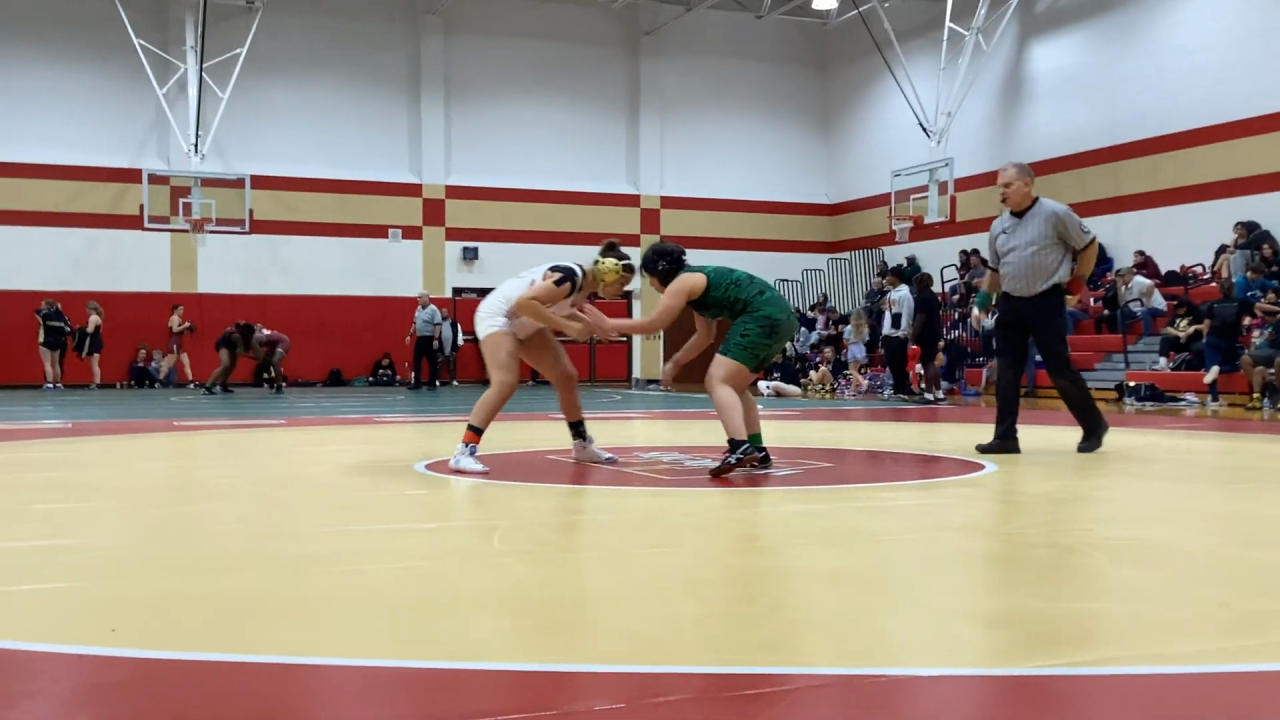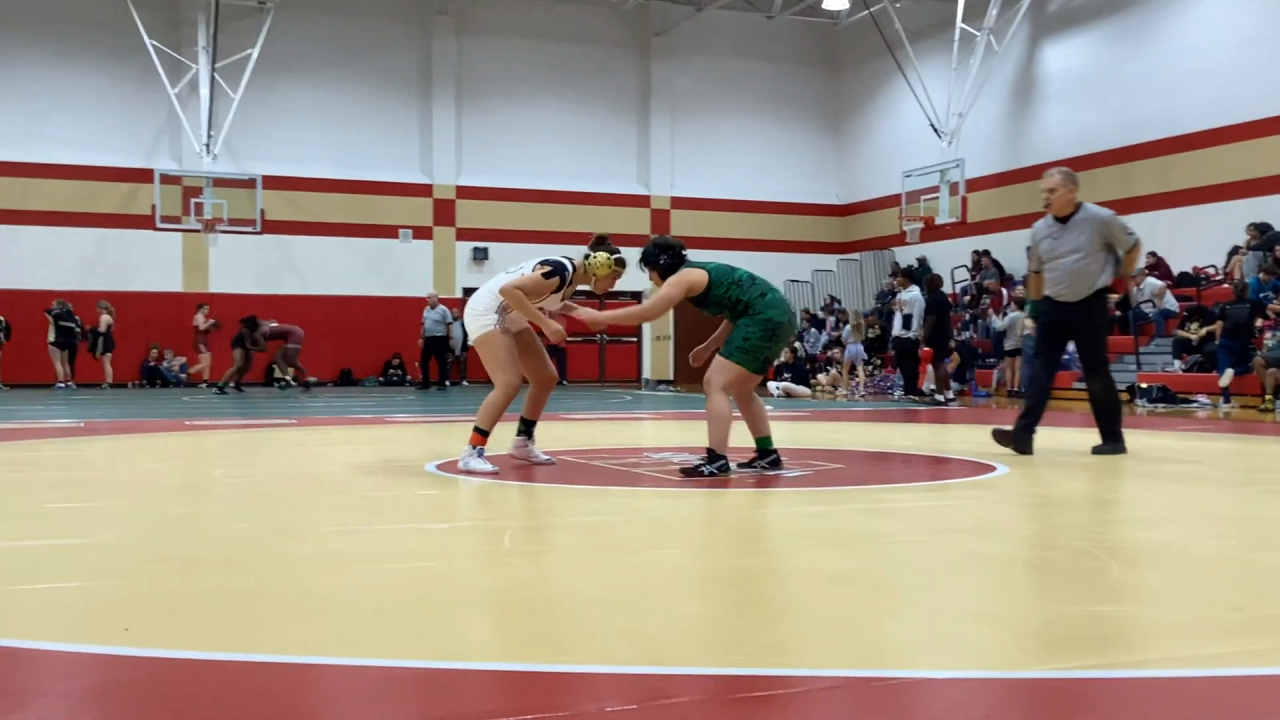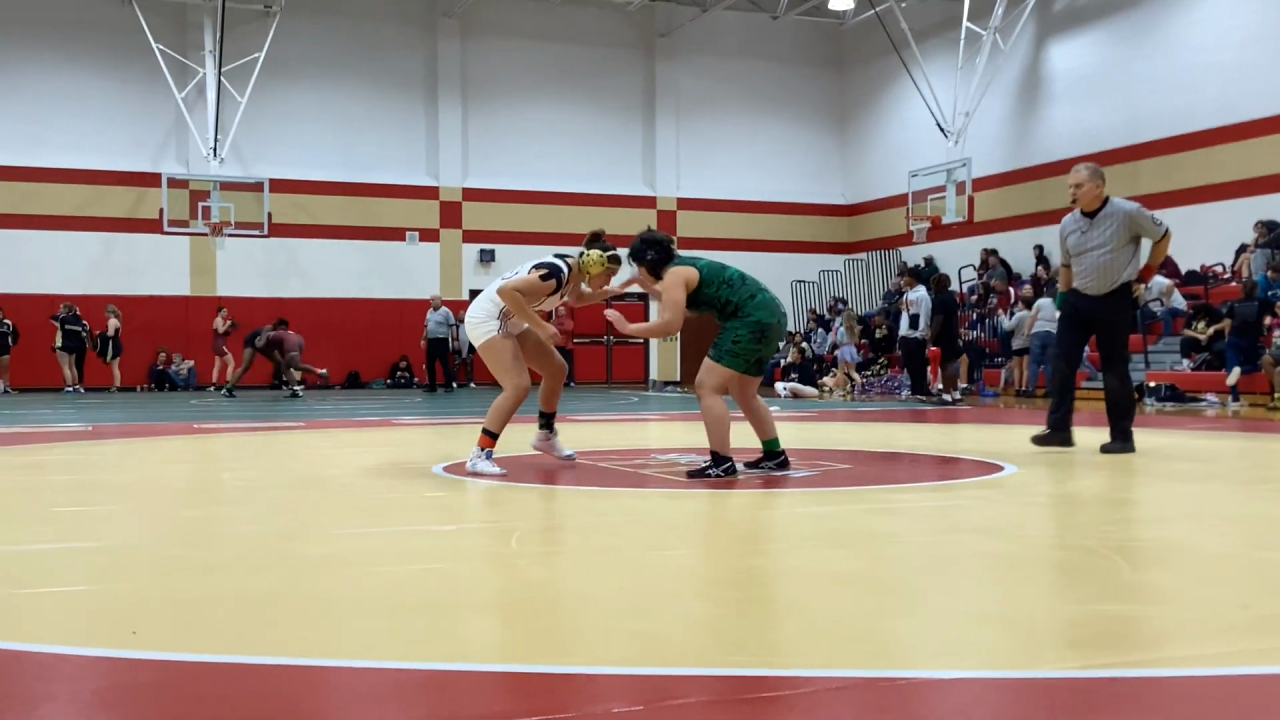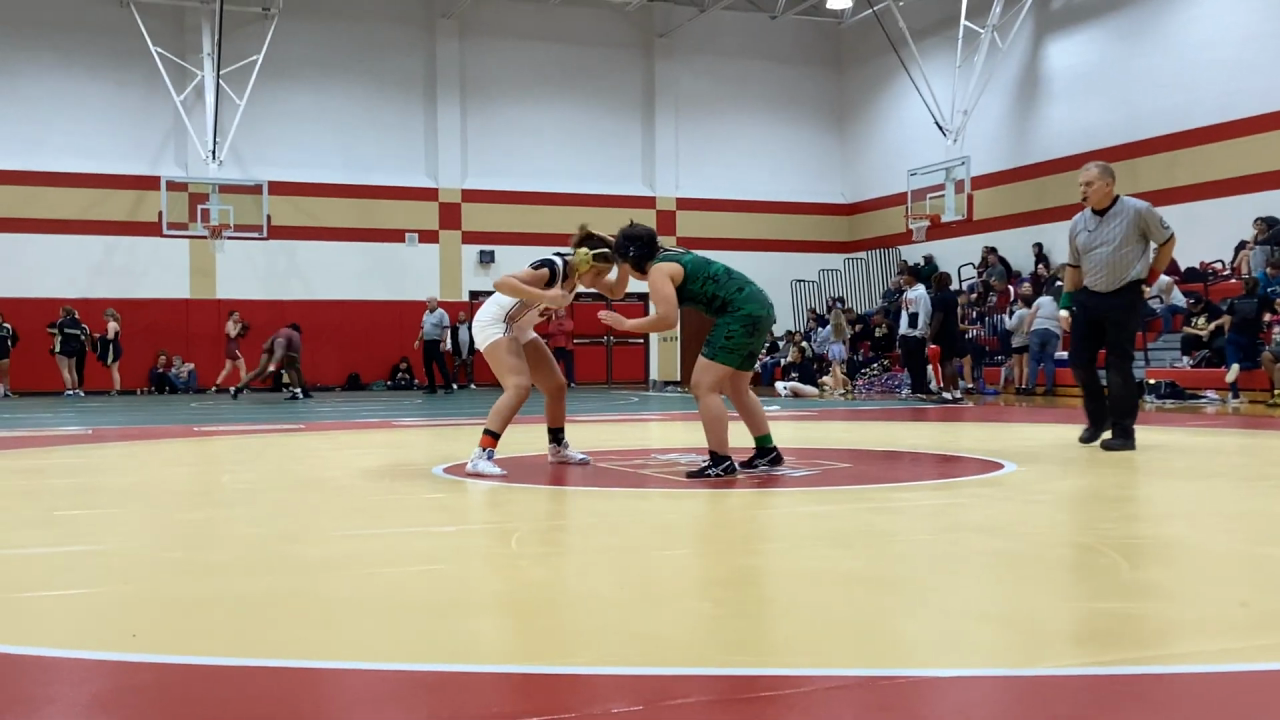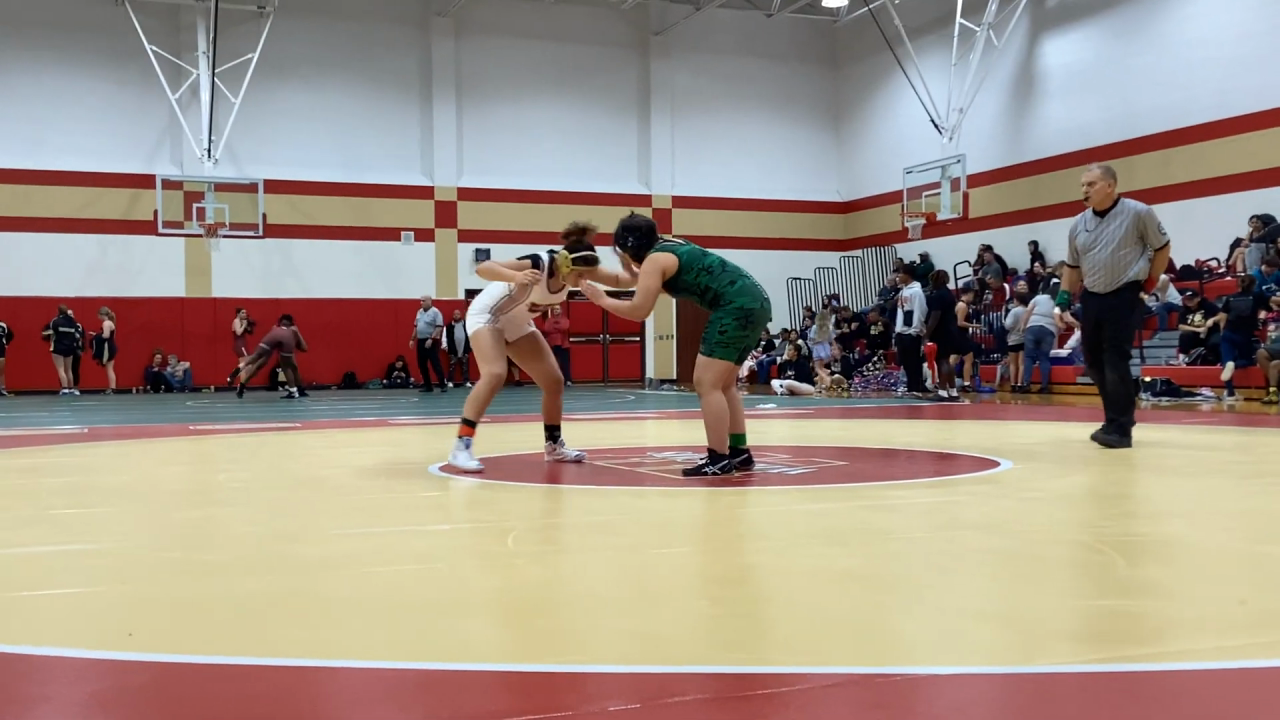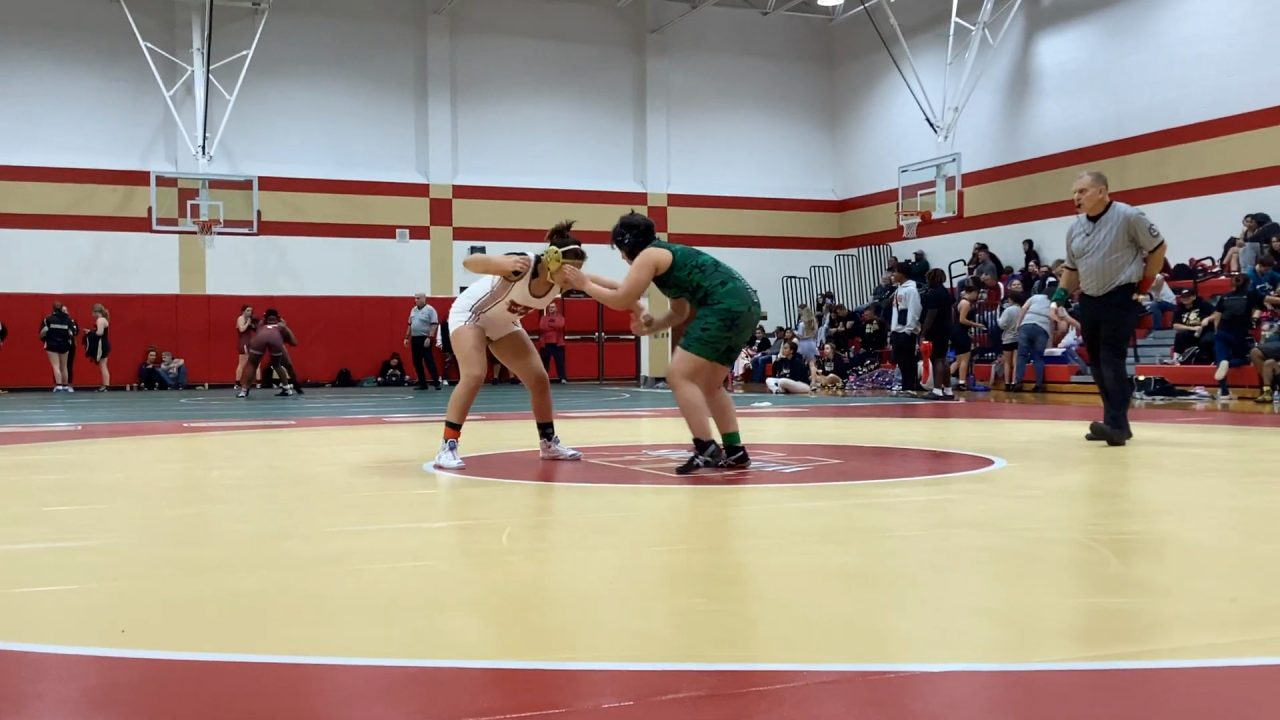
dt=0.2s
person 1, frame 1
left shoulder: (1055, 213)
right shoulder: (998, 225)
left elbow: (1089, 246)
right elbow: (994, 270)
left wrist: (1077, 284)
right wrist: (983, 298)
left hip: (1046, 301)
right hip: (1010, 303)
left knee: (1058, 368)
right knee: (1007, 371)
left ankle: (1094, 425)
right ankle: (1005, 436)
person 1, frame 2
left shoulder: (1100, 219)
right shoulder: (1040, 229)
left elbow: (1132, 247)
right wrist: (1033, 307)
left hip: (1089, 307)
right hip: (1052, 307)
left knee: (1096, 373)
right knee: (1041, 369)
left ankle: (1113, 437)
right ankle: (1022, 434)
person 1, frame 3
left shoulder: (1128, 212)
right shoulder: (1068, 223)
left elbow: (1163, 236)
left wrist: (1146, 274)
right wrist: (1061, 300)
left hip: (1115, 300)
right hip: (1078, 300)
left knee: (1114, 369)
right knee: (1063, 362)
left ankle: (1121, 436)
right ankle: (1059, 428)
person 1, frame 4
left shoulder: (1138, 211)
right shoulder: (1077, 223)
left elbow: (1168, 241)
left wrist: (1151, 277)
right wrist: (1066, 302)
left hip: (1125, 297)
right hip: (1088, 297)
left knee: (1118, 366)
right knee: (1079, 361)
left ankle: (1123, 432)
right ankle: (1099, 419)
person 1, frame 5
left shoulder: (1138, 213)
right shoulder: (1079, 224)
left elbow: (1162, 248)
right elbow: (1072, 267)
left wrist: (1149, 284)
right wrist: (1063, 299)
left hip: (1124, 297)
right hip: (1091, 298)
left knee: (1115, 363)
right knee: (1094, 363)
left ankle: (1120, 428)
right ankle: (1119, 416)
person 1, frame 6
left shoulder: (1128, 216)
right shoulder: (1075, 228)
left elbow: (1158, 248)
right elbow: (1072, 269)
left wrist: (1144, 285)
right wrist: (1059, 296)
left hip: (1120, 299)
right hip: (1089, 301)
left knee: (1112, 360)
right knee: (1097, 365)
left ankle: (1115, 423)
right ankle: (1117, 421)
person 2, frame 1
left shoulder: (683, 283)
right shoulder: (697, 281)
left elbow: (651, 325)
right elbow: (705, 335)
left wrist: (607, 324)
right wrist: (675, 363)
left hip: (764, 316)
right hip: (780, 317)
left knee: (718, 382)
right knee: (734, 385)
left ankle: (741, 448)
right ankle: (756, 452)
person 2, frame 2
left shoulder: (683, 277)
right shoulder: (700, 275)
left elbow: (646, 313)
left wrist: (598, 317)
right wrist: (710, 348)
left hip: (765, 319)
right hip: (780, 318)
left knee: (715, 385)
right knee: (740, 390)
left ankle: (717, 460)
right ankle: (767, 454)
person 2, frame 3
left shoulder: (673, 275)
right shoulder: (689, 268)
left elbow: (670, 325)
right elbow: (687, 307)
left wrist: (628, 328)
right wrist: (651, 289)
left hip: (754, 320)
right hip: (770, 317)
left knee: (707, 387)
right knee: (744, 394)
left ankle: (723, 462)
right ankle: (775, 455)
person 2, frame 4
left shoulder: (659, 270)
right shoulder: (669, 257)
left elbow: (667, 320)
left wrist: (624, 324)
left hip: (742, 313)
right hip: (757, 309)
left knee: (703, 386)
right knee: (736, 389)
left ankle: (721, 461)
right ankle: (767, 451)
person 2, frame 5
left shoulder: (654, 260)
right shoulder: (672, 246)
left elbow: (639, 310)
right elbow: (656, 287)
left wrist: (602, 299)
right wrist: (632, 272)
left hip: (736, 306)
right hip: (754, 303)
left knee: (706, 384)
right knee: (723, 384)
left ankle: (719, 459)
right ankle: (739, 452)
person 2, frame 6
left shoulder: (649, 256)
right shoulder: (667, 253)
left elbow: (622, 300)
right elbow: (681, 311)
left wrist: (587, 285)
right wrist: (652, 326)
left hip: (725, 307)
right hip: (745, 305)
left knee: (679, 376)
right knee: (709, 384)
left ankle: (706, 448)
right ankle: (735, 451)
person 3, frame 1
left shoulder: (587, 285)
right shoulder: (570, 278)
right elbow: (524, 302)
left wrist: (589, 324)
right wrist: (564, 324)
left hip: (527, 323)
right hip: (498, 315)
left knee: (566, 376)
right knee: (505, 383)
left ankle: (582, 445)
right ankle: (464, 452)
person 3, frame 2
left shoulder: (573, 275)
right shoulder: (560, 272)
right elbow: (508, 290)
left wrist: (577, 310)
right wrist: (545, 323)
left hip: (510, 318)
right hip: (485, 312)
left knee: (547, 378)
right knee: (509, 384)
left ankle: (523, 443)
right ankle: (472, 454)
person 3, frame 3
left shoulder: (571, 272)
right shoulder: (556, 274)
left elbow: (576, 298)
right elbow: (505, 290)
left wrist: (613, 291)
right wrist: (540, 325)
left hip: (510, 321)
right hip: (487, 319)
left knee: (557, 370)
right knee: (518, 387)
left ankle: (545, 436)
right ankle: (479, 456)
person 3, frame 4
left shoulder: (575, 270)
right shoulder: (552, 269)
left elbow: (615, 292)
right elbow: (501, 282)
right wrist: (542, 295)
left hip: (517, 328)
right hip: (493, 324)
left knee: (557, 386)
right knee: (519, 387)
left ankle: (558, 449)
right ankle: (481, 457)
person 3, frame 5
left shoulder: (573, 267)
right shoulder: (539, 265)
left elbow: (618, 281)
right elbow: (483, 268)
right wrist: (515, 276)
left hip: (517, 324)
right hip: (486, 315)
left knee: (554, 381)
right knee: (494, 375)
left ankle: (554, 446)
right ankle: (461, 447)
person 3, frame 6
left shoulder: (565, 276)
right shoulder: (524, 265)
right elbow: (470, 262)
right wrist: (504, 263)
left hip: (502, 324)
right hip: (468, 314)
left knee: (539, 379)
right knee: (474, 376)
left ankle: (549, 443)
right ankle: (447, 447)
